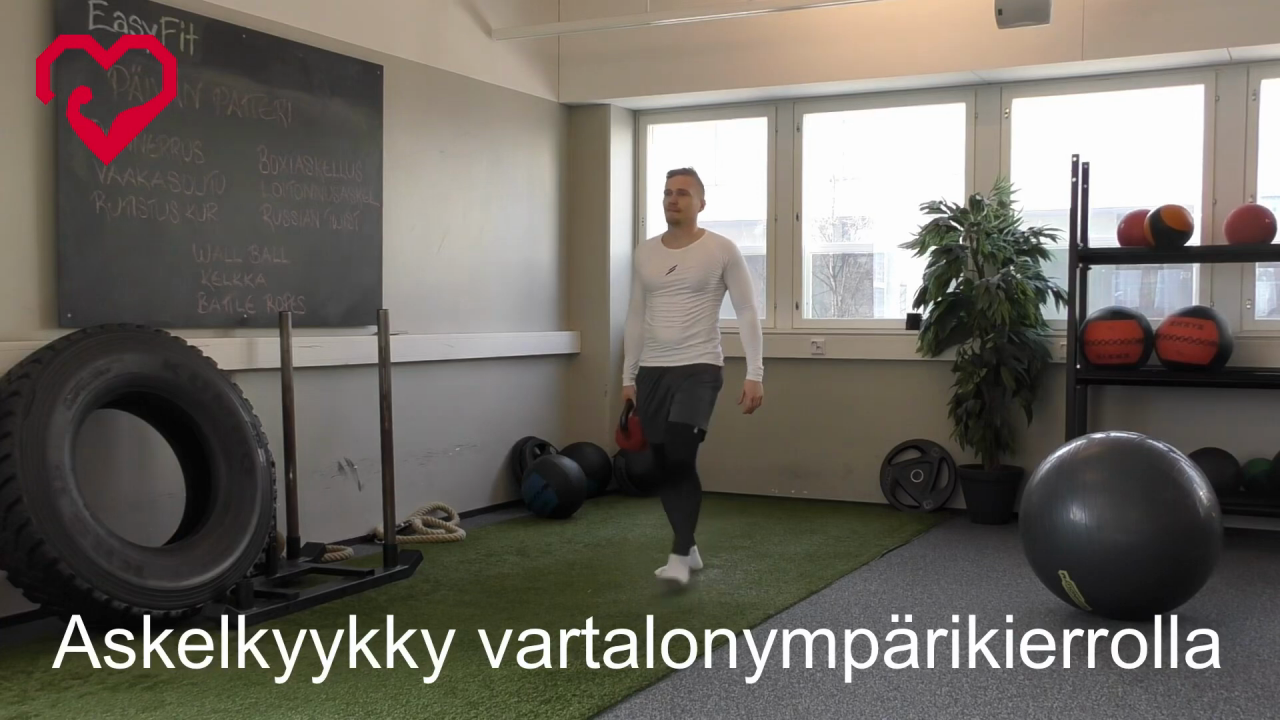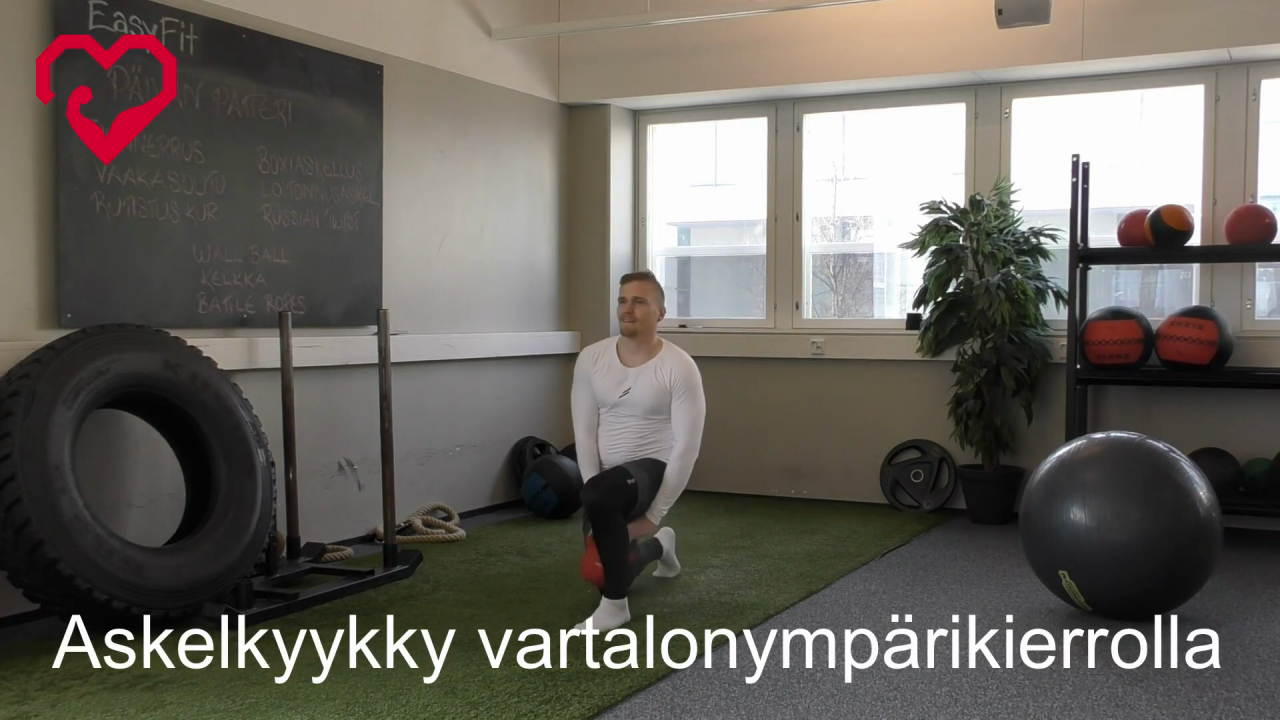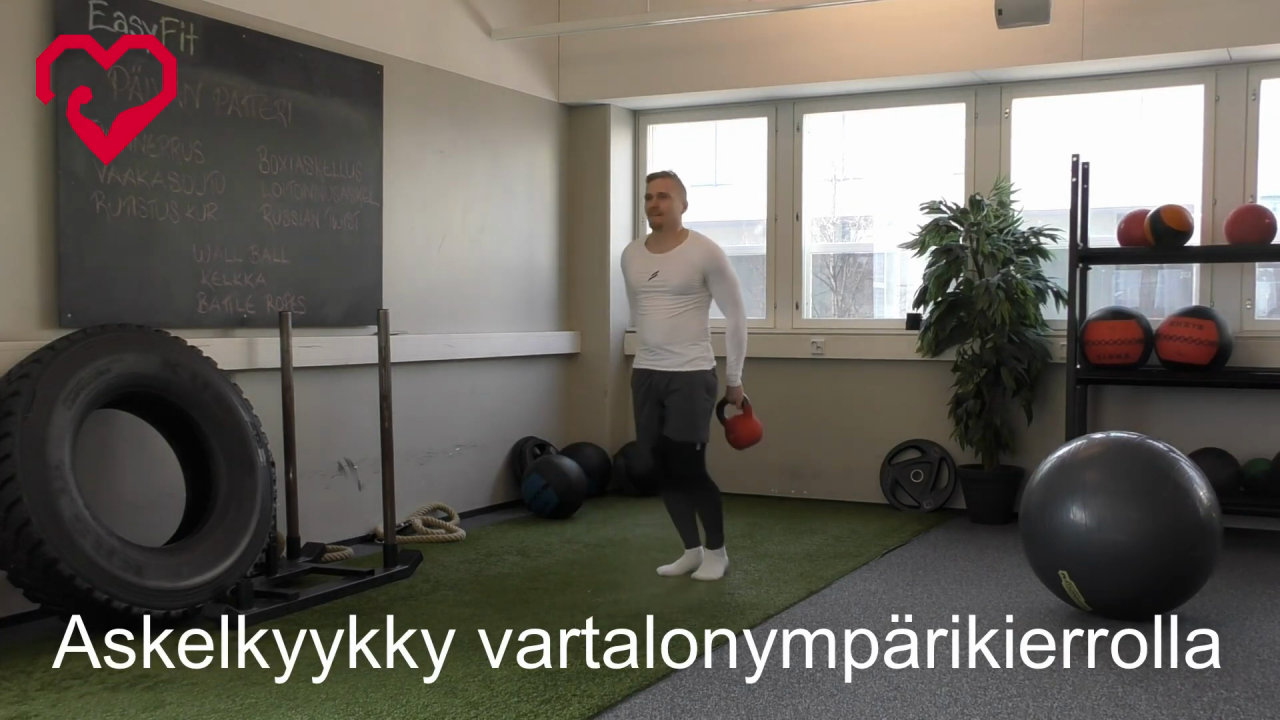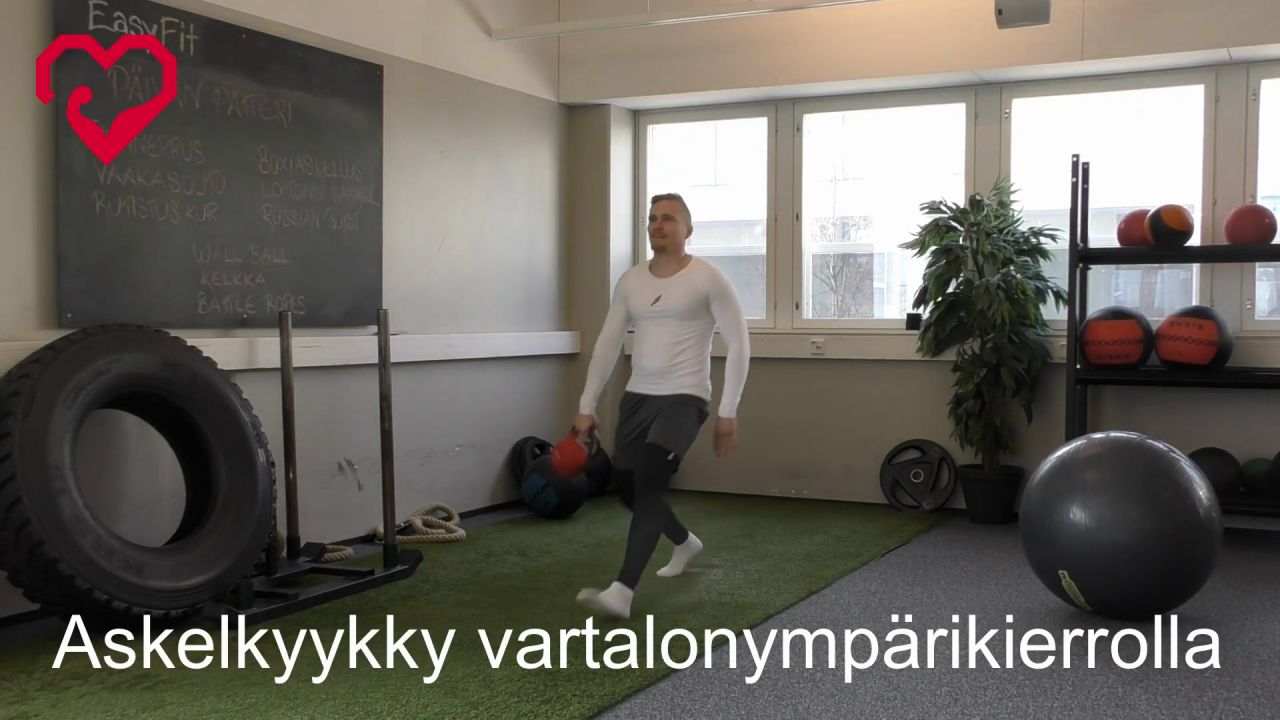
dt=1s
person 1, frame 1
left shoulder: (721, 250)
right shoulder: (645, 253)
left elbow: (748, 314)
right elbow: (636, 318)
left wrist: (754, 374)
right wrist: (628, 377)
left hip: (698, 369)
right hip: (653, 372)
left knee: (680, 460)
right knee: (664, 468)
left ankle: (680, 554)
right ankle: (688, 550)
person 1, frame 2
left shoulder: (679, 367)
right shoulder: (590, 359)
left elbow: (687, 447)
right elbow: (584, 433)
left wrist: (653, 514)
right wrist: (594, 507)
left hip: (651, 468)
right hip: (606, 476)
left knee: (599, 495)
left ankle: (614, 606)
right ankle: (659, 545)
person 1, frame 3
left shoulder: (705, 252)
right shoulder: (631, 255)
left elbow: (736, 317)
left wrist: (734, 379)
left hip: (692, 374)
right hip: (646, 374)
left knee: (689, 467)
right knee: (665, 470)
left ankle: (716, 549)
right ankle: (693, 550)
person 1, frame 4
left shoulder: (708, 277)
right shoulder: (630, 280)
left elbow: (739, 345)
right elbow: (608, 343)
left wrist: (727, 413)
right wrist: (587, 406)
left hip: (684, 398)
right hip: (637, 397)
left knee: (648, 485)
right knee: (632, 493)
left ankle: (622, 591)
right ankle: (686, 542)
